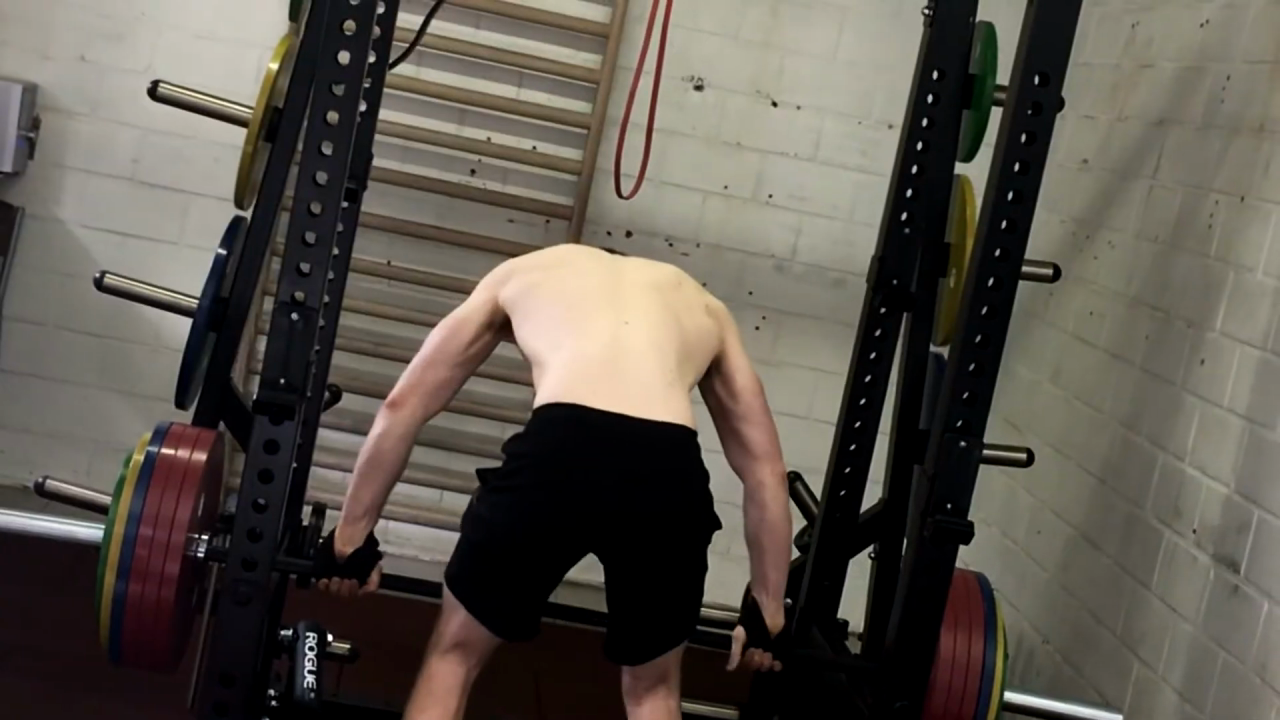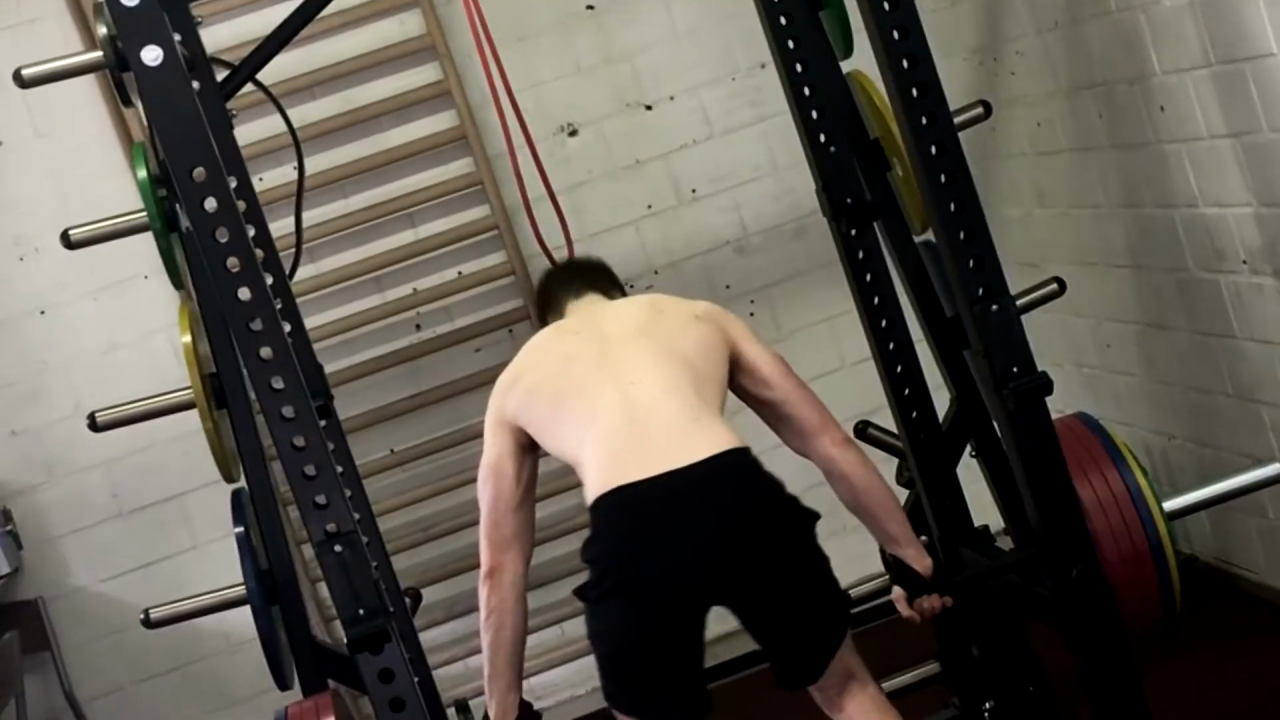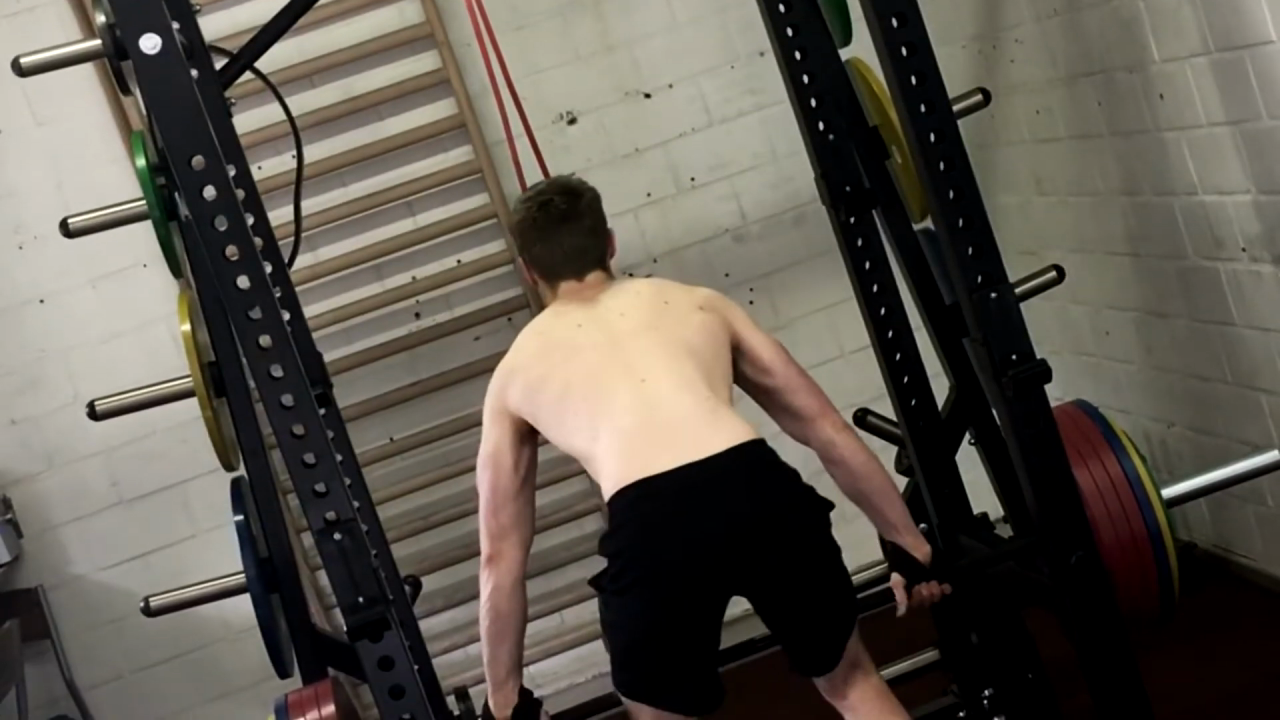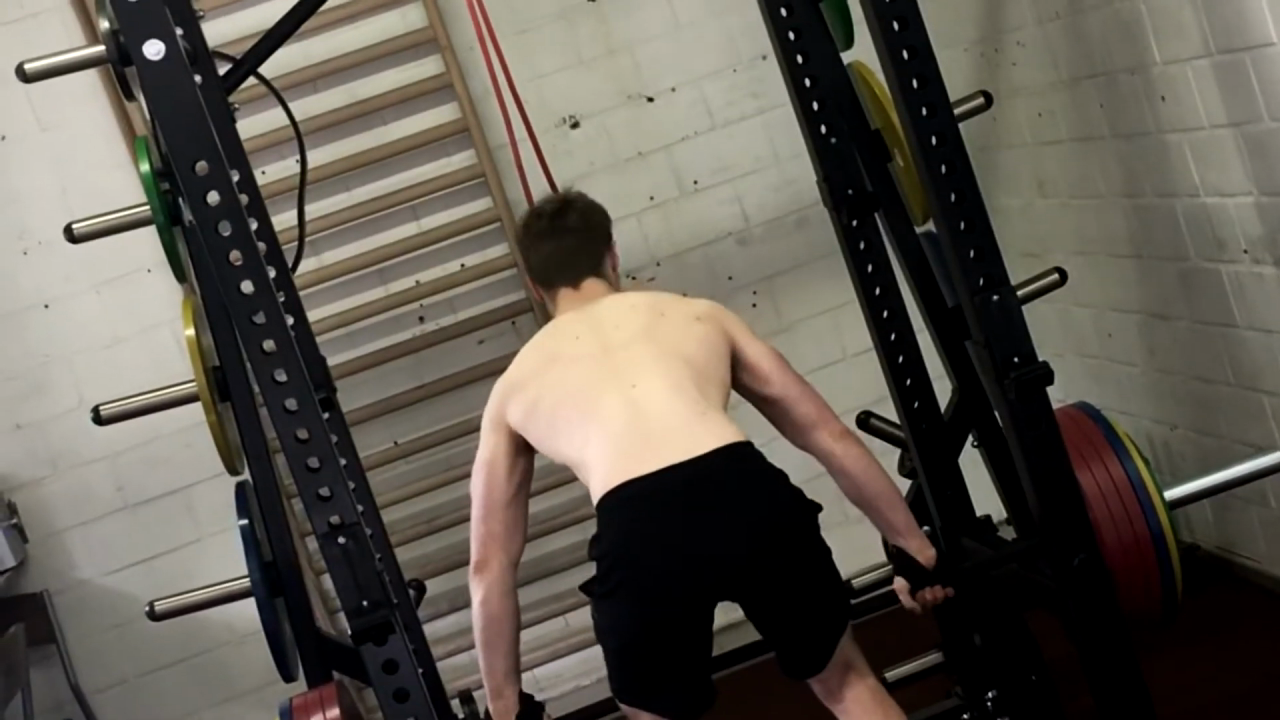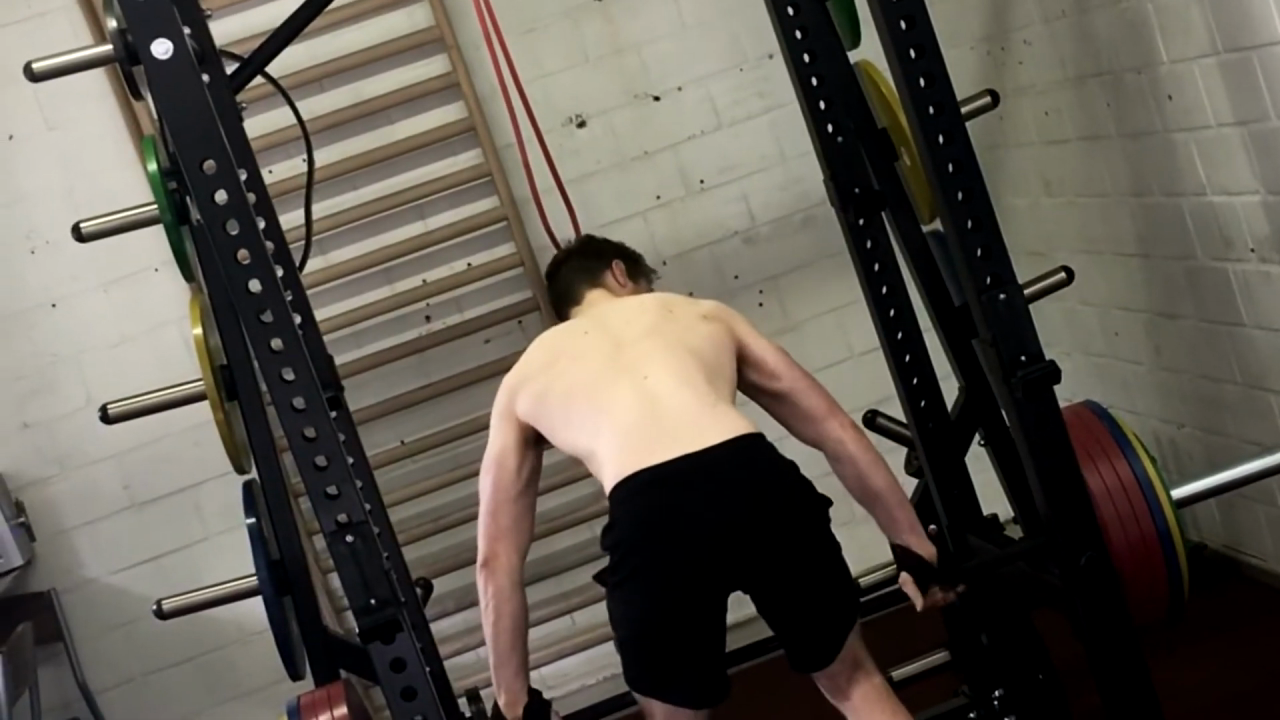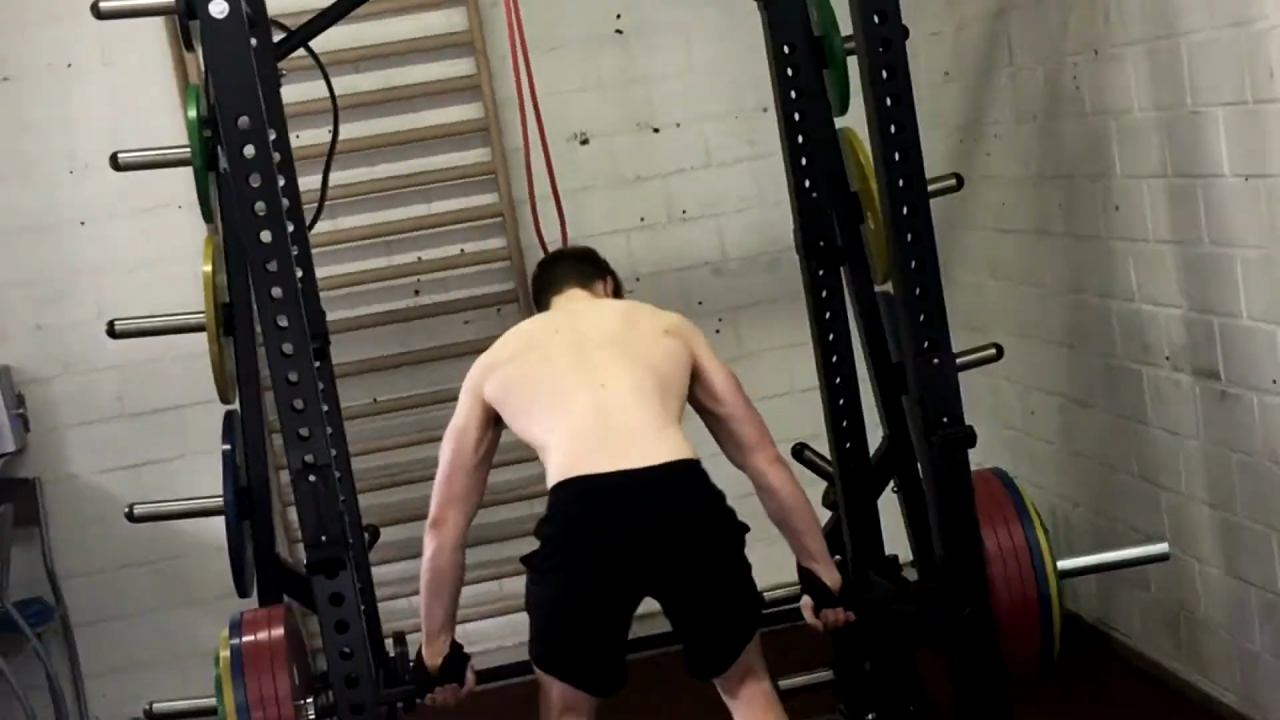
dt=0.5s
person 1, frame 1
left shoulder: (527, 272)
right shoulder: (704, 307)
left elbow: (405, 407)
right elbow: (764, 467)
left wrist: (350, 539)
right wrist: (767, 614)
left hip: (558, 456)
right hip: (670, 480)
left knee: (455, 655)
person 1, frame 2
left shoulder: (517, 378)
right shoulder: (699, 315)
left elbow: (500, 565)
right elbow: (829, 443)
right wrist: (912, 556)
left hip: (632, 542)
right hip: (744, 501)
person 1, frame 3
left shoulder: (516, 372)
right shoulder: (698, 303)
left elbow: (502, 554)
right elbow: (827, 430)
right wrist: (912, 545)
left hip: (651, 532)
right hip: (764, 492)
person 1, frame 4
left shoulder: (517, 384)
right shoulder: (699, 315)
left elbow: (491, 563)
right elbow: (829, 437)
right wrist: (915, 547)
left hip: (640, 538)
right hip: (751, 499)
person 1, frame 5
left shoulder: (526, 375)
right shoulder: (703, 312)
left elbow: (497, 556)
right elbow: (837, 432)
right wrist: (918, 548)
left hip: (652, 524)
right hip: (764, 486)
right knee: (851, 678)
person 1, frame 6
left shoulder: (498, 358)
right shoulder: (665, 324)
left elbow: (446, 522)
right elbow: (763, 461)
left wrist: (438, 649)
right wrist: (823, 570)
left hip: (584, 523)
right hip: (689, 508)
